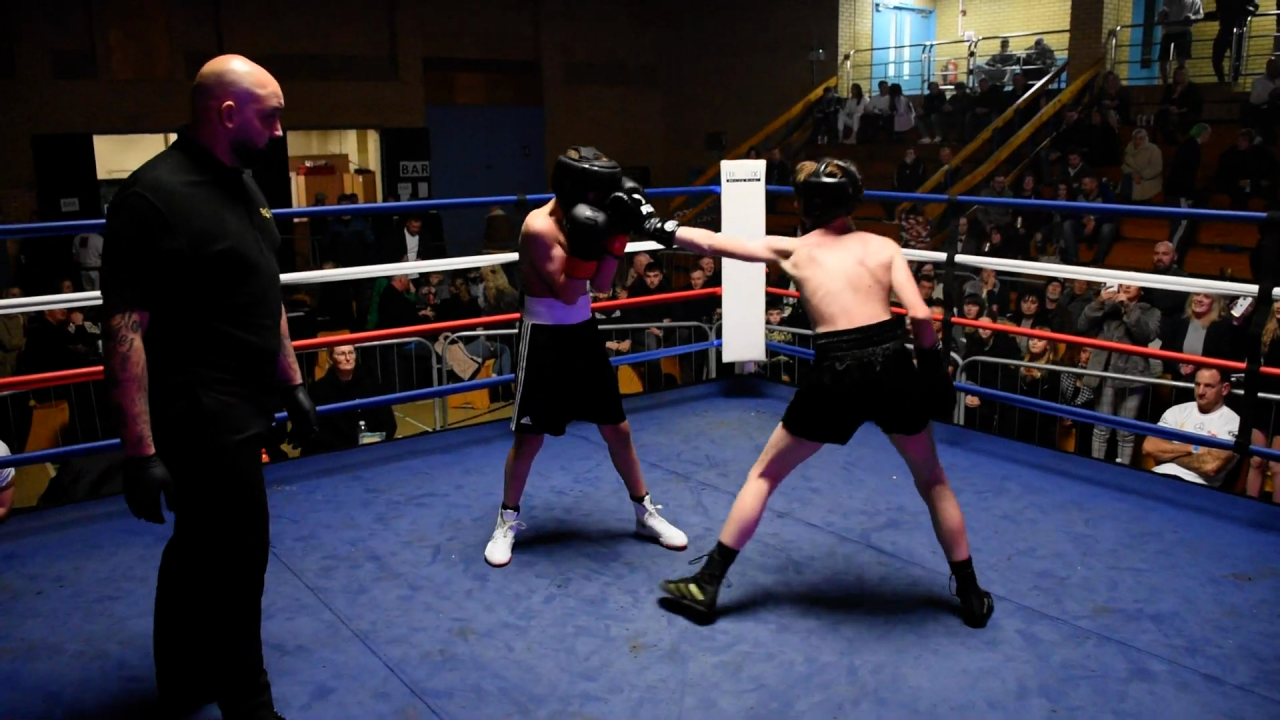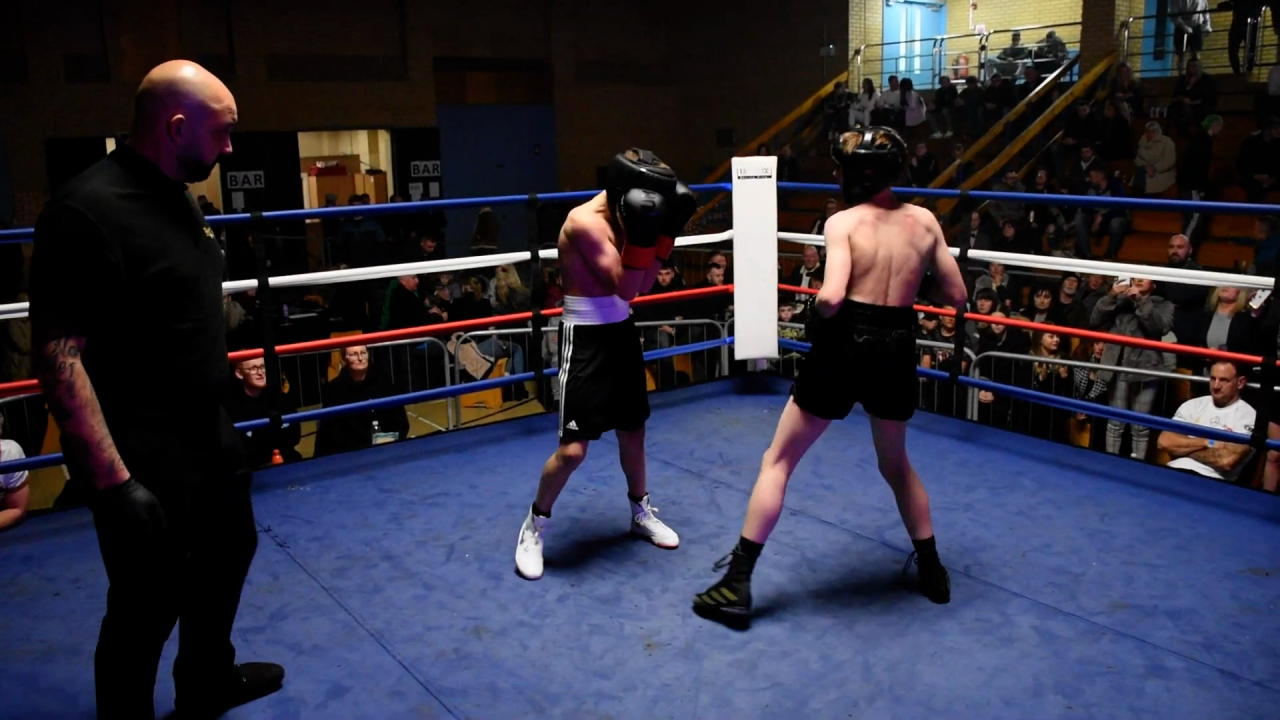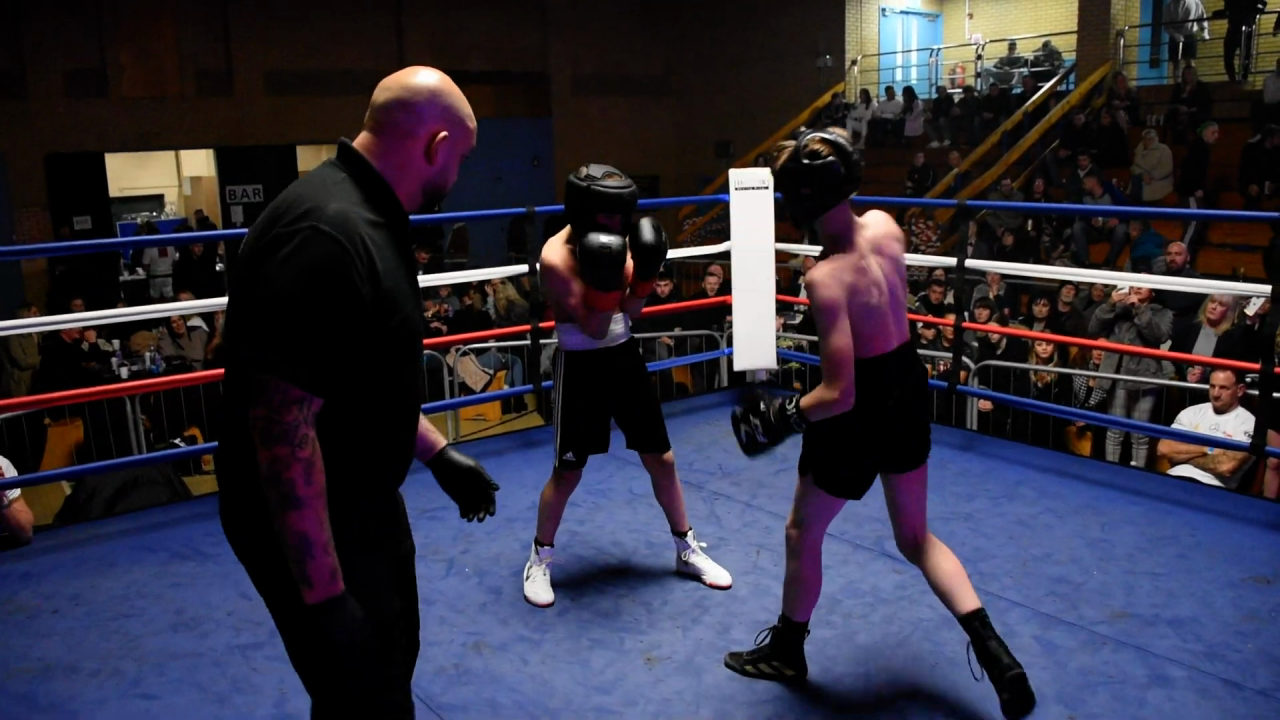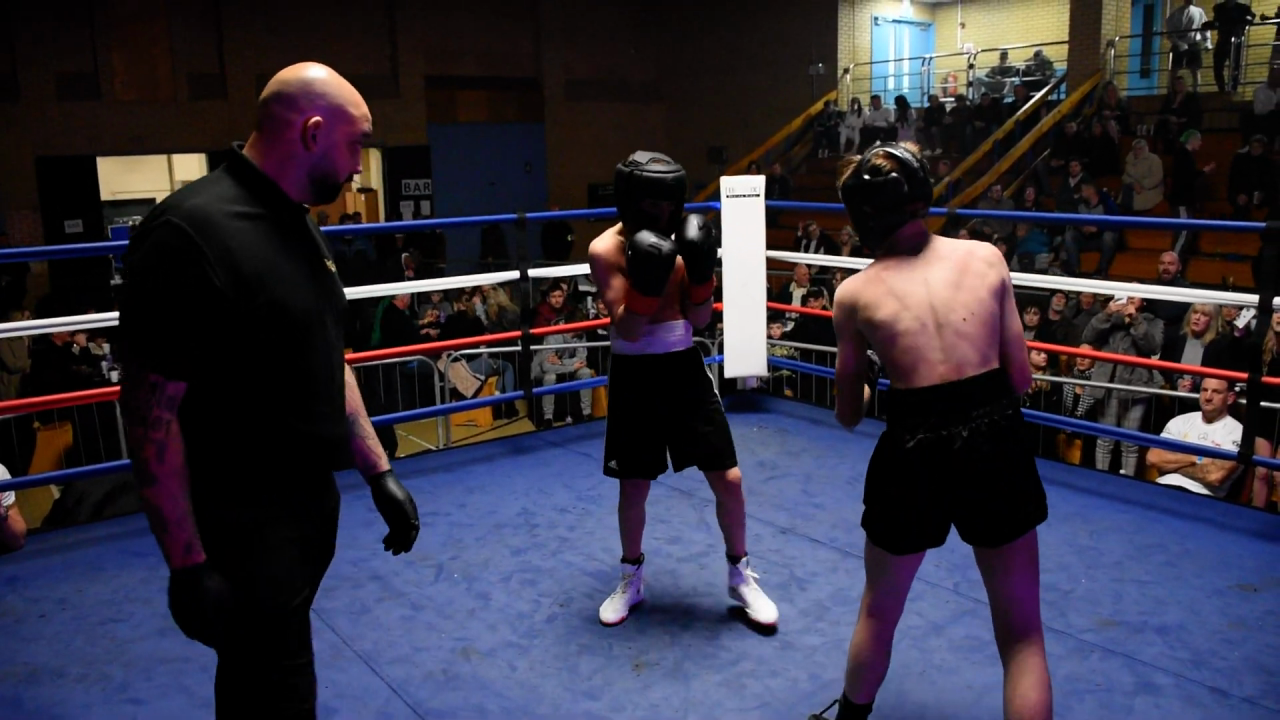
dt=1s
person 1, frame 1
left shoulder: (239, 184)
right shoulder: (156, 196)
right elbow: (125, 331)
left wrist: (292, 384)
right wrist: (141, 451)
left hip: (243, 404)
right hip: (202, 414)
left knee: (202, 545)
right knee: (239, 552)
person 1, frame 2
left shoulder: (177, 196)
right shoulder: (87, 212)
right elbow: (59, 359)
right wrist: (113, 481)
left hip: (208, 429)
right hip: (144, 449)
left knee: (229, 549)
right knee: (149, 603)
person 1, frame 3
left shoulder: (366, 219)
right shoulder: (327, 233)
right elbow: (284, 424)
left wrist: (438, 455)
right wrist: (322, 591)
left hip: (363, 502)
right hip: (310, 526)
left knee: (390, 661)
person 1, frame 4
left shoulder: (297, 226)
right shoulder: (192, 231)
right elbow: (153, 410)
left wrist: (379, 473)
right wrist: (188, 563)
left hip: (308, 506)
right hip: (239, 526)
person 2, frame 1
left shoulder: (789, 249)
right shoulder: (884, 247)
left elbow: (710, 243)
right elbow: (920, 316)
left wrist: (655, 223)
right wrist: (934, 366)
left hip: (836, 374)
right hip: (891, 365)
left knee: (764, 474)
right knee: (932, 483)
left ankle: (707, 584)
right ankle: (971, 594)
person 2, frame 2
left shoulder: (844, 223)
right shoulder: (923, 220)
left elbow: (828, 301)
right elbow: (957, 296)
left wrist: (812, 323)
left hip: (844, 344)
right hip: (897, 346)
left knee: (778, 461)
right knee: (896, 464)
left ankle: (736, 580)
right ankle: (931, 571)
person 2, frame 3
left shoulder: (827, 276)
right shoulder: (880, 226)
left elbow: (838, 391)
left wrist: (779, 416)
left hip: (859, 414)
right hip: (907, 395)
left knee: (802, 537)
right knee: (916, 538)
left ankle: (785, 649)
right ankle: (1001, 665)
person 2, frame 4
left shoulder: (856, 293)
right shoulder: (985, 257)
left elbow: (846, 410)
right elbow: (1019, 376)
left hip: (913, 452)
right hip: (995, 442)
left knee: (880, 611)
right knee: (1021, 636)
person 3, frame 1
left shoulder: (586, 219)
right shoulder: (538, 227)
left elbow: (603, 283)
right elbow: (567, 295)
left wrist: (617, 231)
right wrist: (582, 249)
left hip: (583, 333)
right hip: (544, 338)
left knee: (616, 428)
right knee: (528, 438)
left ankle: (645, 512)
right ankle: (507, 521)
person 3, frame 2
left shoulder: (624, 218)
right shoulder: (585, 223)
left elbow: (642, 286)
right elbow: (623, 286)
left wrist: (666, 232)
right wrist: (640, 237)
left hip: (621, 332)
right hip: (585, 339)
left knee: (633, 430)
right knee: (573, 447)
left ankle: (641, 512)
right ankle: (535, 526)
person 3, frame 3
left shoulder: (614, 242)
right shoulder: (556, 257)
left elbow: (632, 313)
right elbow: (593, 328)
left wrist: (646, 272)
right wrist: (602, 281)
left hip: (623, 354)
right hip: (580, 363)
left knee: (661, 459)
right knee: (568, 471)
left ankle: (688, 549)
right ankle: (539, 559)
person 3, frame 4
left shoulder: (682, 240)
right shoulder: (605, 249)
left elbow: (701, 320)
right elbow: (627, 331)
left wrist: (700, 270)
right wrist: (645, 282)
left hip: (683, 368)
right hip: (634, 374)
left knee: (728, 479)
right knee: (634, 486)
left ankle: (743, 576)
right ankle: (631, 579)
